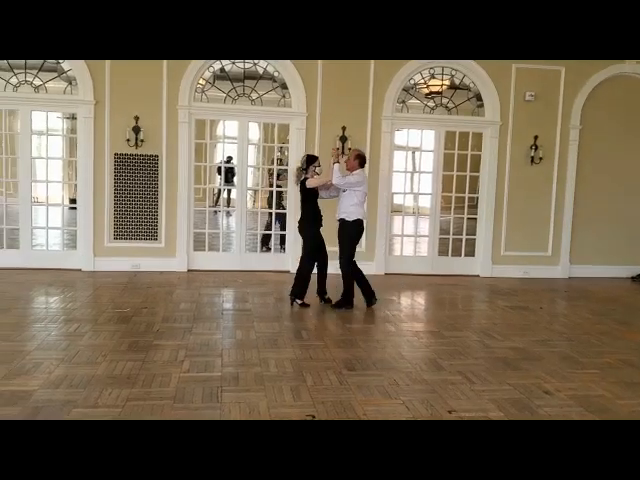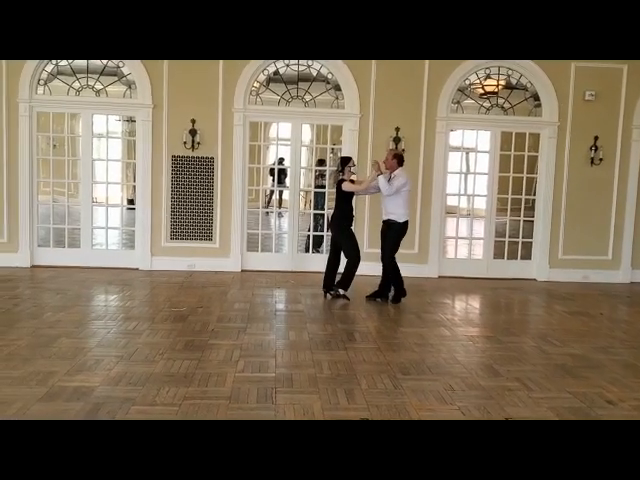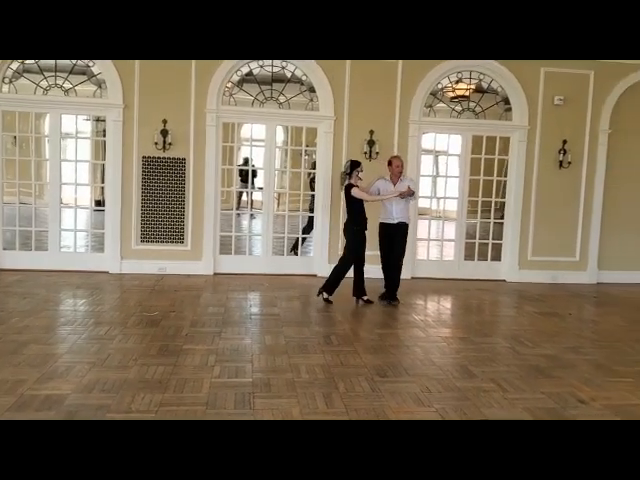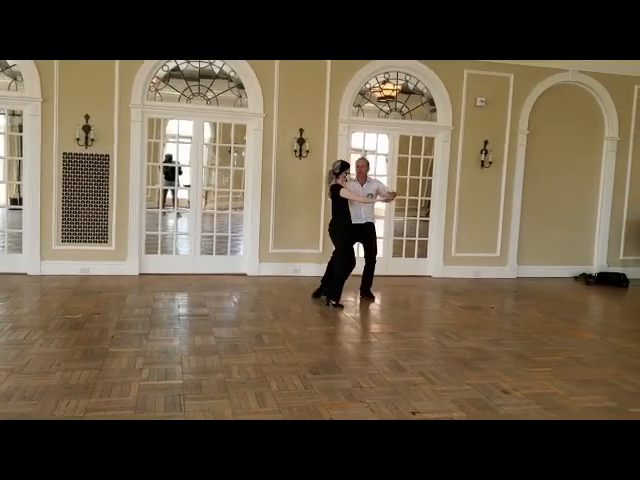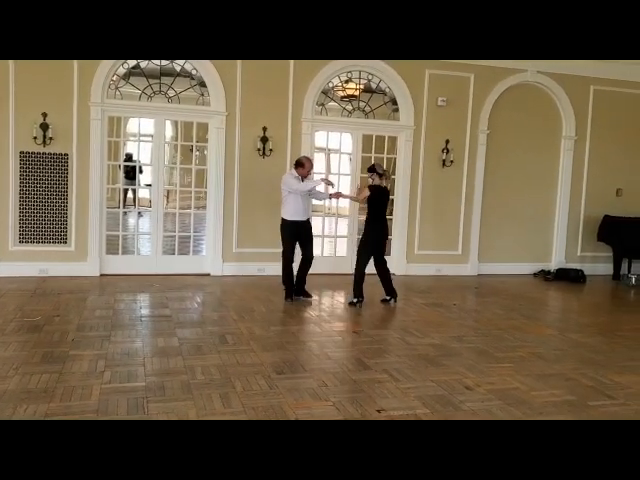
dt=1s
person 1, frame 1
left shoulder: (359, 178)
right shoulder: (351, 178)
left elbow: (337, 182)
right elbow: (335, 189)
left wrist: (336, 162)
left hip: (352, 224)
right hip: (347, 224)
left knee: (345, 262)
right knee: (347, 261)
left ankle: (347, 299)
right ankle: (368, 293)
person 1, frame 2
left shoulder: (402, 177)
right shoulder: (387, 177)
left elbow: (387, 191)
right elbow: (370, 189)
left wrist: (380, 174)
left hip: (398, 223)
right hip: (388, 222)
left knee: (388, 257)
right knee: (385, 257)
left ankle: (399, 290)
right ankle: (383, 291)
person 1, frame 3
left shoulder: (408, 182)
right shoulder: (381, 183)
left elbow: (413, 195)
left wrist: (410, 193)
left hip: (402, 225)
right hip: (385, 224)
left knee: (397, 259)
right knee: (385, 259)
left ankle: (392, 293)
right ankle: (389, 290)
person 1, frame 4
left shoulder: (375, 184)
right shoulder: (349, 184)
left elbow: (386, 192)
left wrist: (391, 194)
left hip: (368, 226)
right hip: (351, 225)
left knee: (371, 259)
left ankle: (365, 289)
right ankle: (324, 286)
person 1, frame 5
left shoulder: (307, 180)
right shoulder: (288, 178)
left elbow: (315, 194)
right elbow: (300, 187)
left wrist: (330, 195)
right wrist: (321, 181)
left hip: (304, 223)
right hip: (289, 223)
left knee: (308, 256)
right knee: (288, 258)
left ankle: (299, 287)
right ankle: (289, 290)
person 2, frame 1
left shoulder: (313, 183)
right shoulder: (307, 182)
left elbow: (327, 188)
right elbow: (327, 181)
left hip: (312, 225)
right hip: (308, 225)
left knee: (322, 258)
right knee: (308, 260)
left ankle: (322, 294)
right ankle: (296, 296)
person 2, frame 2
left shoulder: (350, 182)
right shoulder: (342, 183)
left elbow: (365, 183)
right elbow: (361, 187)
right wrist: (374, 174)
left hip: (339, 224)
right hip: (340, 224)
left knee: (335, 256)
right knee: (354, 256)
left ankle: (329, 288)
right ankle: (341, 287)
person 2, frame 3
left shoulder: (354, 187)
right shoulder: (351, 188)
left elbow: (367, 191)
right elbow: (370, 198)
right wrist: (392, 195)
left hip: (357, 229)
right hip: (353, 229)
left knee: (359, 262)
right knee: (346, 261)
left ankle: (360, 294)
right ankle: (325, 290)
person 2, frame 4
left shoulder: (336, 188)
right shoulder: (339, 189)
left elbow: (354, 198)
right elbow: (362, 200)
right wrist: (383, 199)
left hip: (341, 229)
right hip: (339, 230)
left knee: (349, 261)
right knee: (342, 263)
left ankle: (331, 294)
right ankle: (332, 298)
person 2, frame 5
left shoulder: (372, 188)
right shoulder: (384, 191)
left elbow: (359, 199)
left wrist: (345, 196)
right wrist: (345, 195)
left hip: (373, 231)
right hip: (382, 230)
left knee: (361, 263)
right knee: (380, 262)
left ankle: (357, 297)
right ankle: (391, 294)
